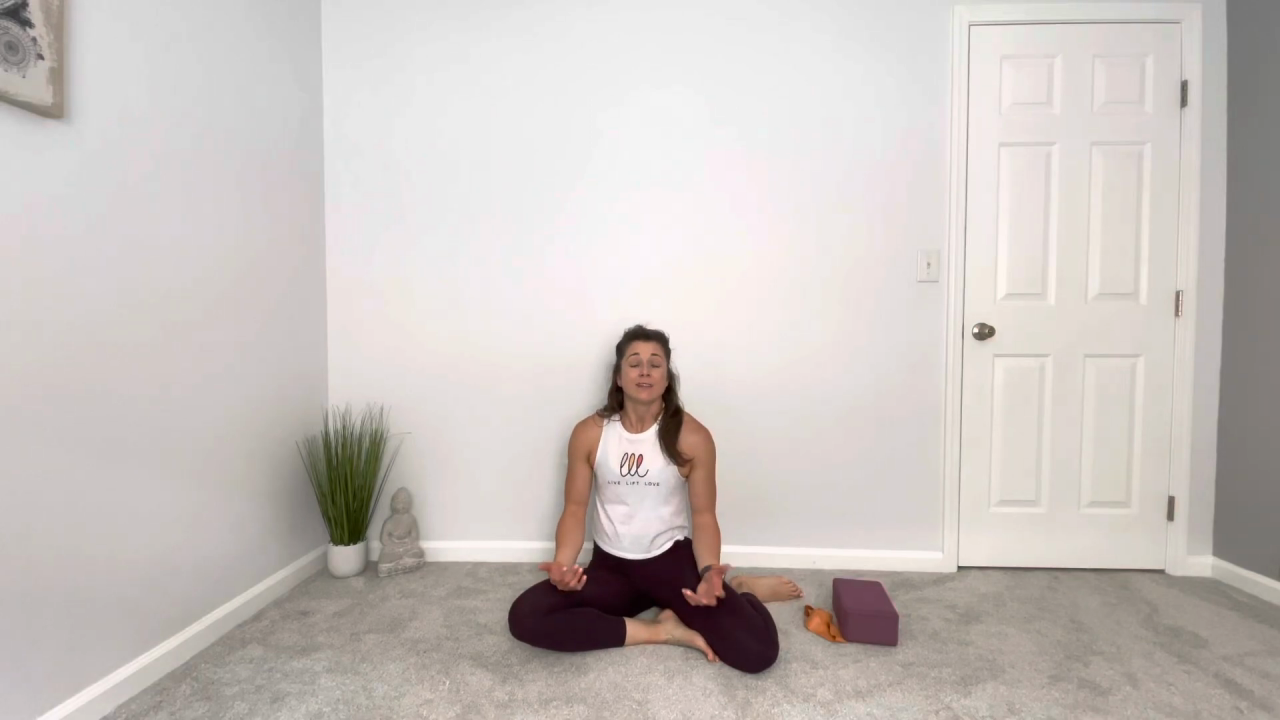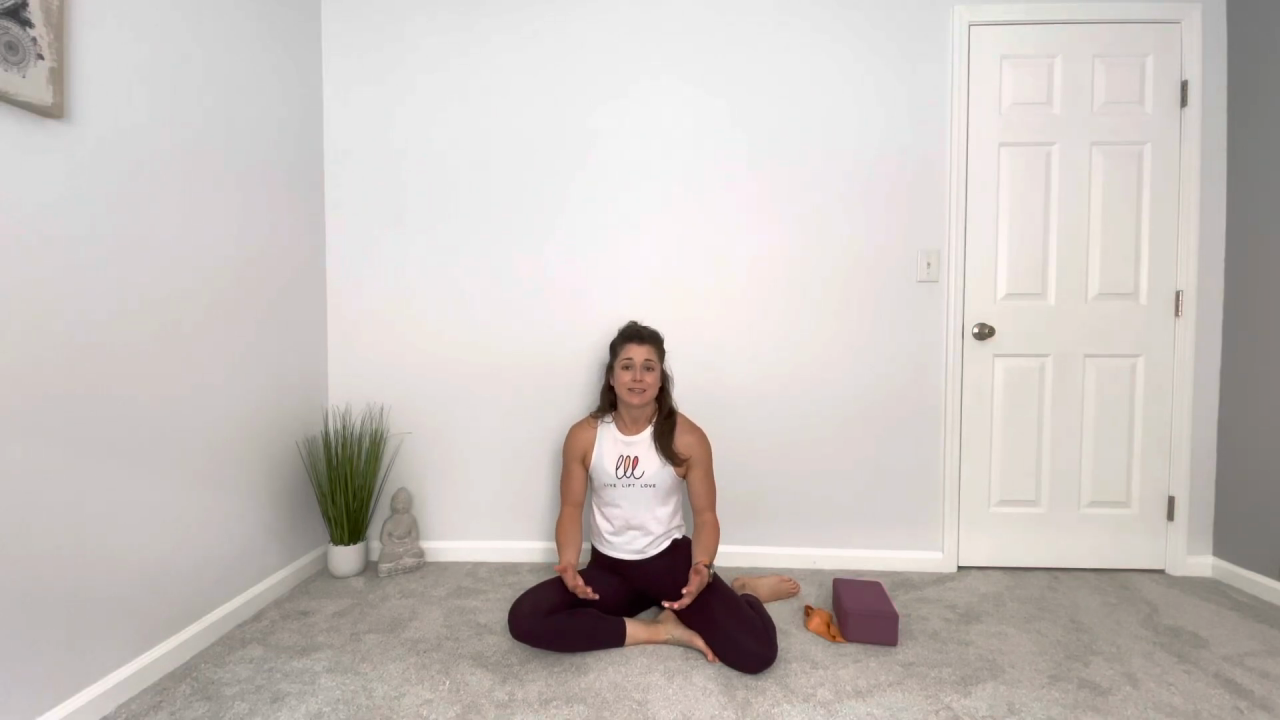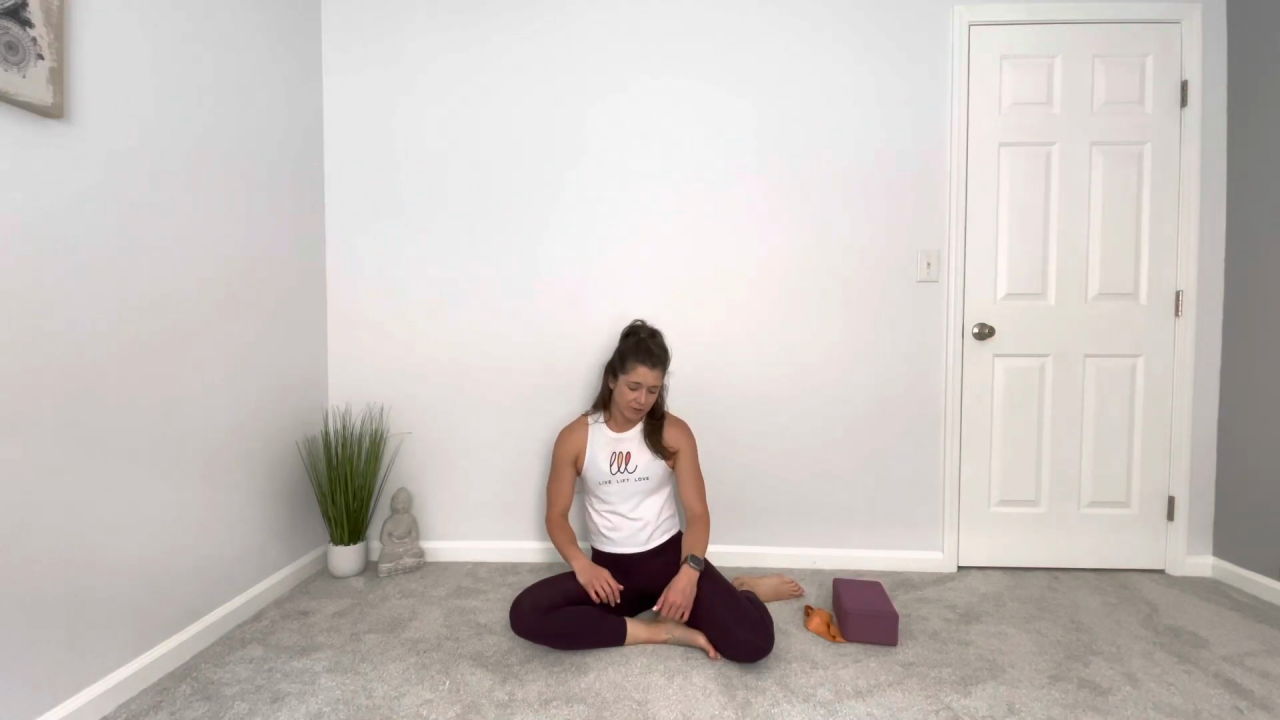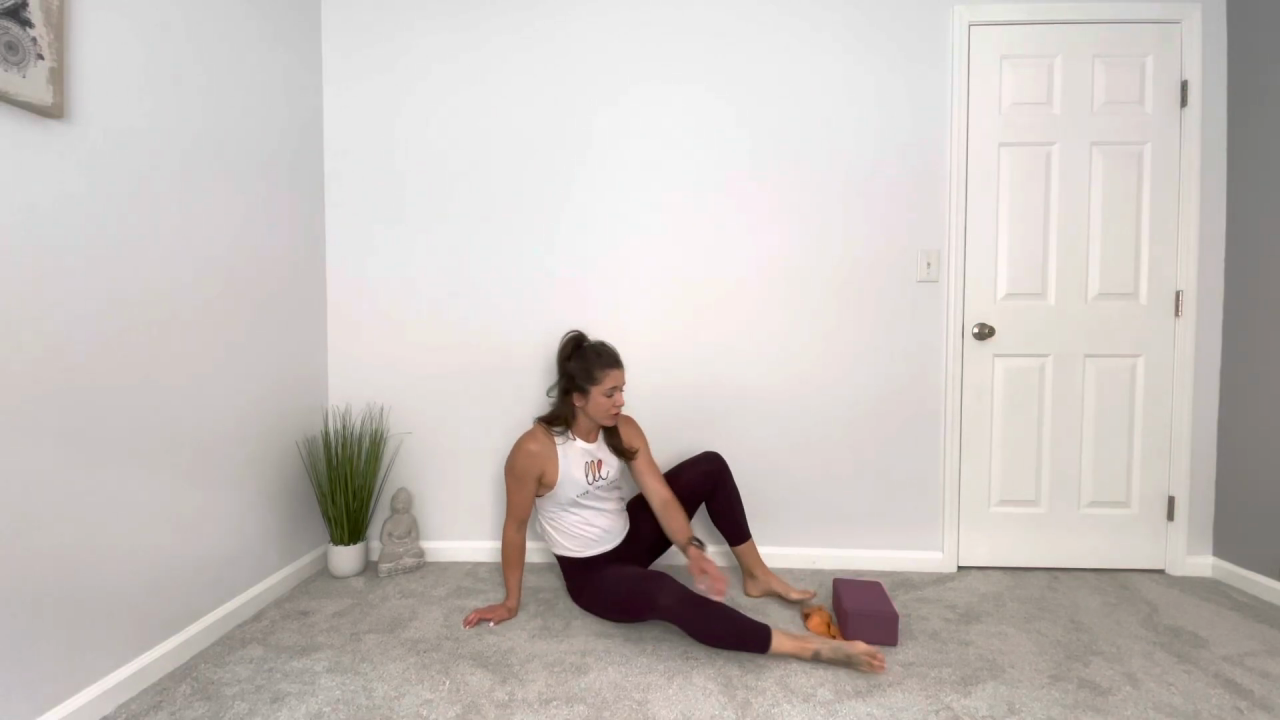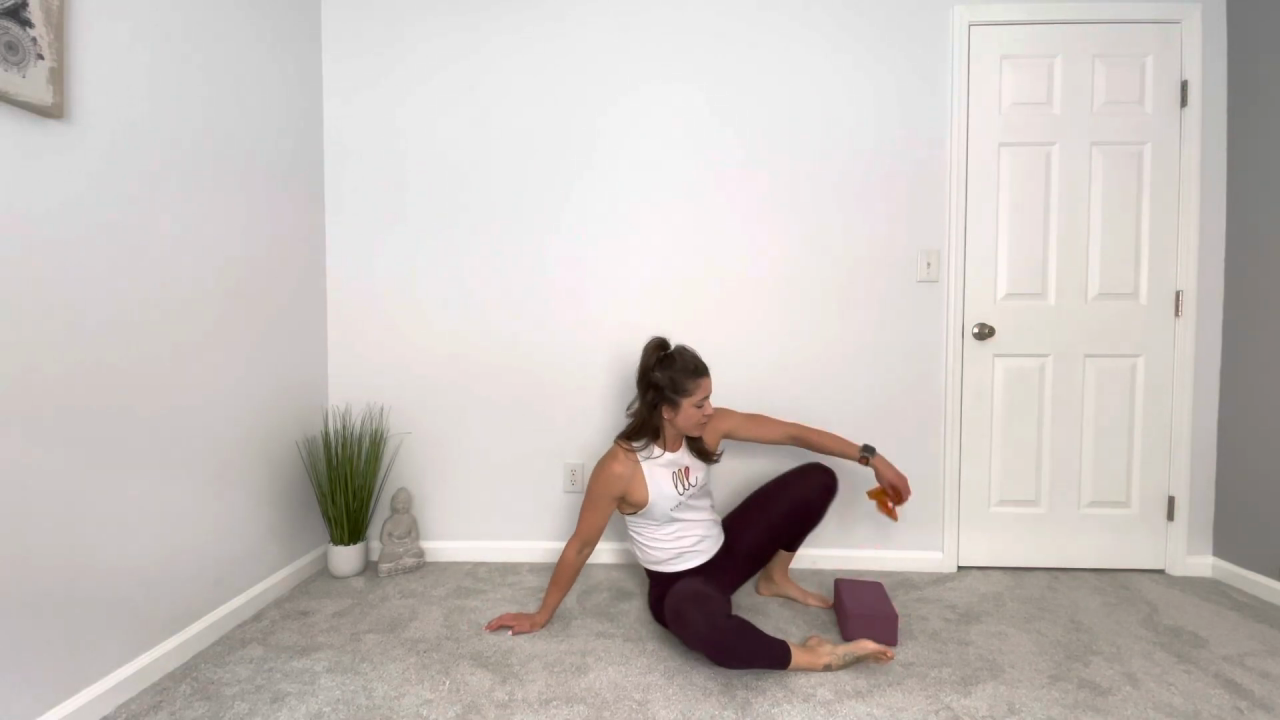
dt=1s
person 1, frame 1
left shoulder: (692, 437)
right shoulder: (589, 433)
left elbow: (703, 516)
right elbow: (575, 509)
left wrist: (711, 572)
right wrist: (563, 562)
left hip: (672, 560)
right hip: (611, 566)
left knee: (758, 651)
right knee: (525, 617)
left ankle: (735, 589)
right ankle: (662, 631)
person 1, frame 2
left shoulder: (688, 438)
right shoulder: (584, 436)
left elbow: (705, 515)
right elbow: (571, 509)
left wrist: (703, 569)
right wrist: (568, 564)
left hip: (670, 559)
right hip: (609, 568)
left knee: (757, 652)
right knee: (525, 619)
left ankle: (741, 592)
right ankle: (663, 631)
person 1, frame 3
left shoulder: (674, 433)
right shoulder: (575, 437)
left elbow: (697, 512)
right elbow: (556, 514)
left wrist: (688, 574)
right wrist: (580, 563)
left hip: (668, 556)
right hip: (610, 569)
left knee: (754, 642)
right knee: (525, 615)
left ankle: (740, 590)
right ankle: (661, 631)
person 1, frame 4
left shoulder: (624, 431)
right shoulder: (536, 450)
left elbow: (662, 499)
right elbow: (515, 527)
left wrist: (693, 550)
right wrist: (511, 602)
left hip: (628, 539)
right hip: (591, 574)
left knee: (710, 466)
right knee: (669, 595)
left ankle: (758, 578)
right ankle: (805, 646)
person 1, frame 5
left shoulder: (709, 428)
right shoulder: (621, 468)
left elbow: (791, 433)
right elbow: (580, 545)
left wrist: (869, 456)
right wrist: (541, 615)
left hip: (722, 550)
right hip: (678, 587)
left knee: (814, 478)
right knee: (701, 623)
left ankle: (774, 580)
right ankle: (809, 657)
